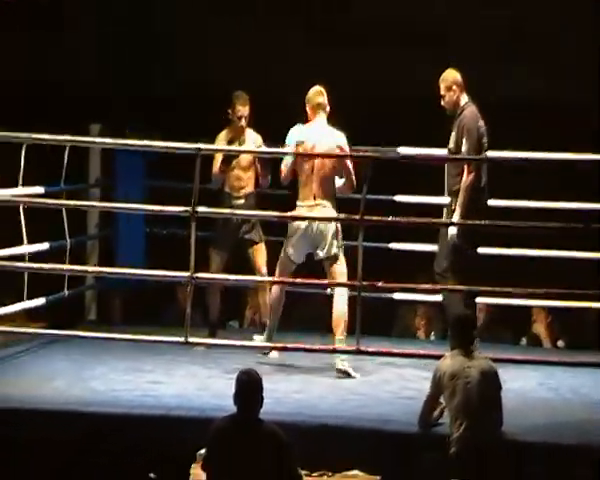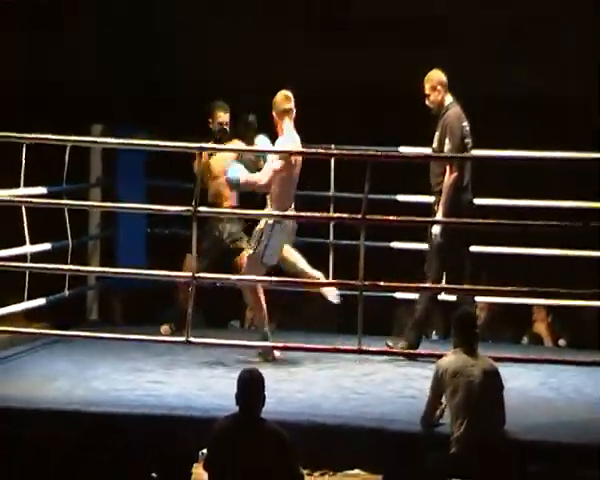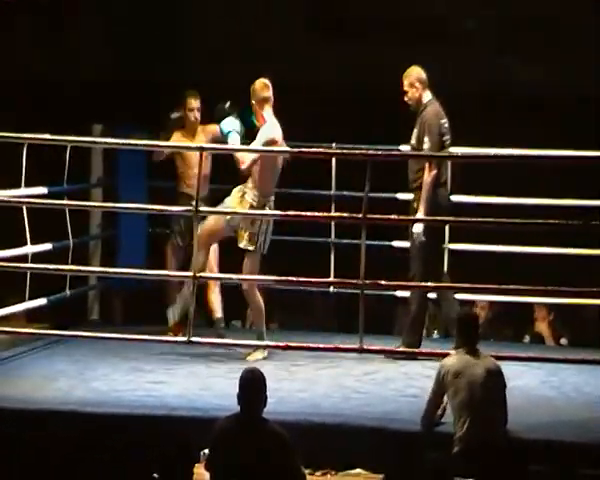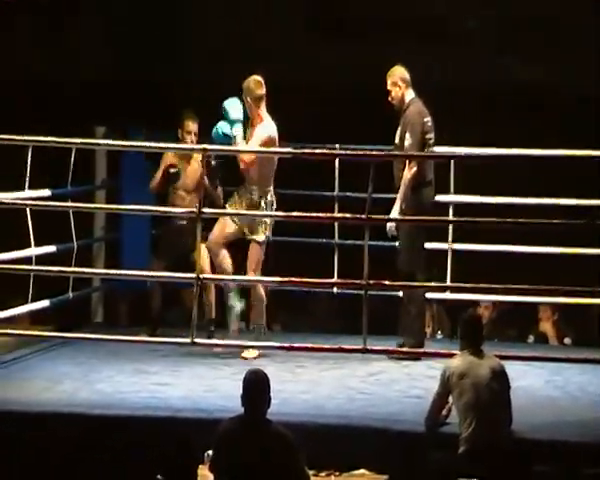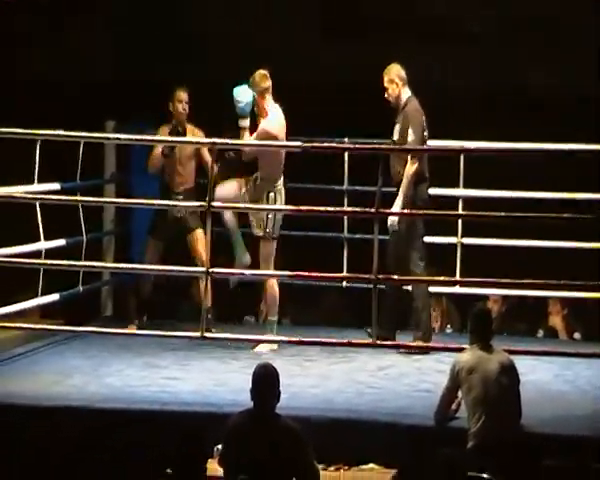
dt=0.3s
person 1, frame 1
left shoulder: (467, 119)
right shoulder: (468, 116)
left elbow: (469, 172)
left wrist: (457, 215)
left hip: (464, 205)
right hip: (470, 206)
left knee: (444, 271)
right knee: (465, 274)
person 1, frame 2
left shoulder: (451, 119)
right shoulder: (455, 116)
left elbow: (452, 172)
left wrist: (440, 214)
left hip: (450, 205)
right hip: (459, 204)
left knee: (433, 275)
right knee: (459, 275)
left ankle: (411, 340)
person 1, frame 3
left shoulder: (429, 116)
right shoulder: (434, 113)
left elbow: (431, 169)
left wrist: (421, 213)
left hip: (429, 201)
right hip: (434, 200)
left knee: (420, 272)
right knee: (434, 271)
left ankle: (412, 341)
person 1, frame 4
left shoulder: (413, 114)
right shoulder: (417, 111)
left elbow: (412, 167)
left wrist: (397, 206)
left hip: (414, 198)
right hip: (419, 197)
left knee: (412, 268)
right knee: (409, 266)
left ankle: (414, 340)
right ankle: (412, 334)
person 1, frame 5
left shoulder: (412, 112)
right shoulder: (403, 112)
left elbow: (413, 162)
left wrist: (399, 203)
left hip: (412, 196)
right hip: (402, 196)
left knee: (414, 264)
right knee: (395, 263)
left ankle: (422, 335)
right ankle: (386, 329)
person 2, frame 1
left shoulder: (298, 135)
right shoulder: (339, 139)
left elbow: (285, 176)
right elbow: (350, 185)
left hip: (303, 217)
right hip: (327, 217)
left knee: (282, 275)
right knee: (339, 288)
left ankle: (270, 336)
right ankle: (341, 355)
person 2, frame 2
left shoulder: (281, 145)
right shoulder: (294, 138)
left elbow: (264, 180)
left wrist: (242, 178)
left hip: (276, 220)
right hip: (286, 216)
right knee: (282, 254)
left ankle: (267, 345)
person 2, frame 3
left shoulder: (268, 132)
right shoulder: (272, 128)
left elbow: (246, 160)
left wrist: (233, 138)
left hip: (259, 207)
right hip: (244, 196)
left knee: (248, 283)
right knee: (203, 235)
left ankle: (261, 343)
right ankle: (185, 296)
person 2, frame 4
left shoulder: (266, 130)
right shoulder: (253, 125)
left elbow: (246, 160)
left wrist: (236, 130)
right wrist: (232, 135)
left hip: (260, 202)
right hip: (244, 195)
left knee: (253, 277)
right knee: (214, 243)
left ankle: (258, 339)
right ankle: (234, 300)
person 2, frame 5
left shoulder: (268, 125)
right shoulder: (275, 111)
left elbow: (247, 153)
left wrist: (243, 119)
right wrist: (249, 115)
left hip: (268, 193)
right hip: (260, 183)
left knee: (266, 268)
left ankle: (271, 334)
right ankle: (241, 255)
person 3, frame 1
left shoulder: (256, 139)
right shoulder: (222, 139)
left elbow: (265, 183)
right elbow: (215, 181)
left wrist: (264, 164)
right wrist: (225, 162)
left hip: (249, 207)
right hip: (227, 207)
left knee: (262, 273)
right knee: (214, 275)
right ankle: (212, 332)
person 3, frame 2
left shoulder: (237, 146)
right shoulder: (206, 148)
left elbow: (257, 167)
right elbow: (198, 172)
right wrist: (209, 150)
left hip: (232, 221)
right hip: (210, 220)
left knee: (250, 282)
right knee: (184, 280)
right ankle: (179, 323)
person 3, frame 3
left shoulder: (209, 132)
right shoulder: (176, 136)
right elbow: (157, 157)
right wrist: (170, 134)
left hip: (205, 206)
right hip: (183, 208)
left knee: (211, 275)
left ankle: (219, 328)
right ankle: (176, 324)
person 3, frame 4
left shoulder: (202, 160)
right shoulder: (169, 156)
left elbow: (217, 200)
right elbow: (152, 188)
left wrist: (212, 184)
right wrist: (164, 180)
left hip: (192, 223)
right hip: (171, 224)
left knee: (207, 275)
right knee: (155, 281)
left ankle: (211, 329)
right ankle: (154, 327)
person 3, frame 5
left shoulder: (197, 134)
right shoulder: (164, 132)
left elbow: (212, 169)
right elbow: (152, 168)
right wrist: (168, 146)
left hip: (189, 200)
right hip: (167, 200)
left knee: (202, 260)
right knee: (149, 262)
left ankle: (208, 319)
right ankle: (141, 314)
person 4, frame 1
left shoulder: (443, 367)
right shoulder: (489, 367)
left elbow: (424, 422)
right elbow: (499, 419)
left wrist: (439, 410)
left hip: (463, 449)
right hip: (491, 449)
person 4, frame 2
left shoulder: (444, 365)
right shoulder: (490, 366)
left elbow: (426, 422)
right elbow: (501, 418)
left wrist: (439, 412)
left hip: (463, 450)
right hip: (494, 449)
person 4, frame 3
left shoulder: (447, 366)
right shoulder: (493, 366)
left elbow: (426, 422)
right elbow: (503, 417)
left wrist: (440, 411)
left hip: (466, 450)
right hip: (496, 449)
person 4, frame 4
left shoulder: (452, 367)
right shoulder: (498, 366)
left elbow: (430, 422)
right elbow: (508, 418)
left wrist: (445, 413)
left hip: (472, 451)
right hip: (501, 450)
person 4, frame 5
left shoulder: (461, 362)
right shoulder: (507, 361)
left elbow: (439, 416)
right elbow: (517, 413)
left wrist: (455, 407)
left hip: (480, 446)
right hip: (509, 444)
